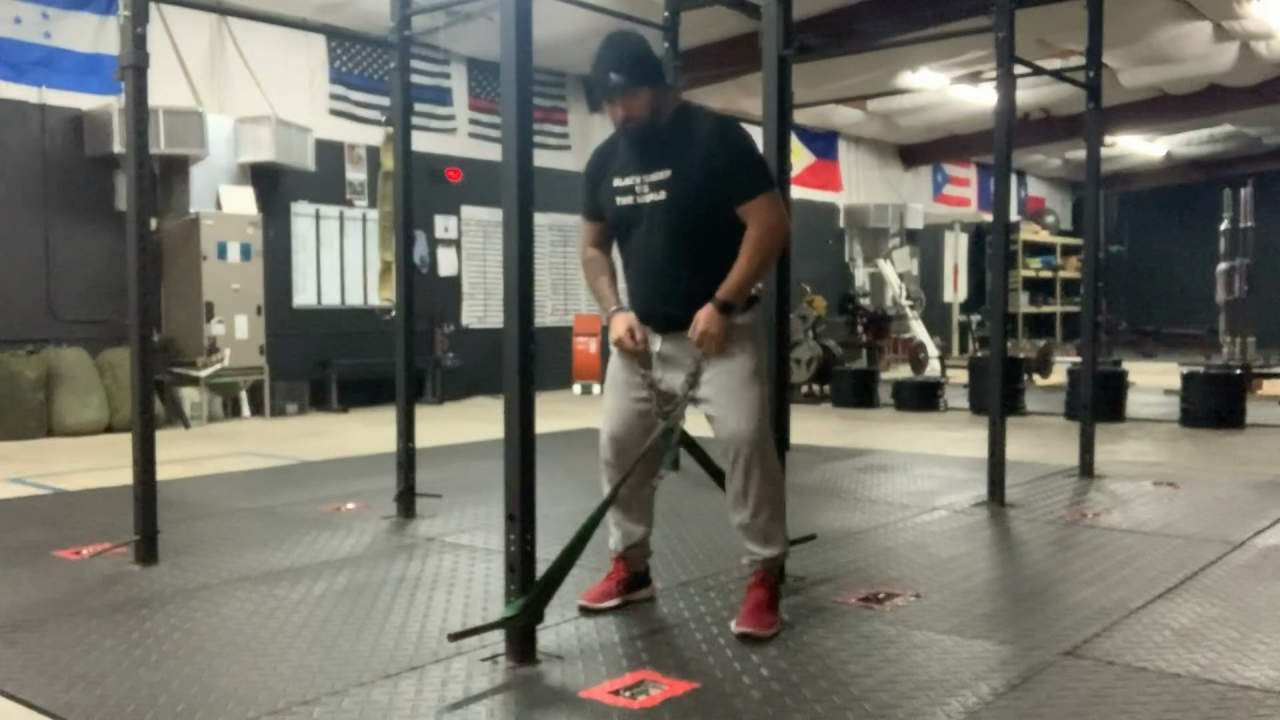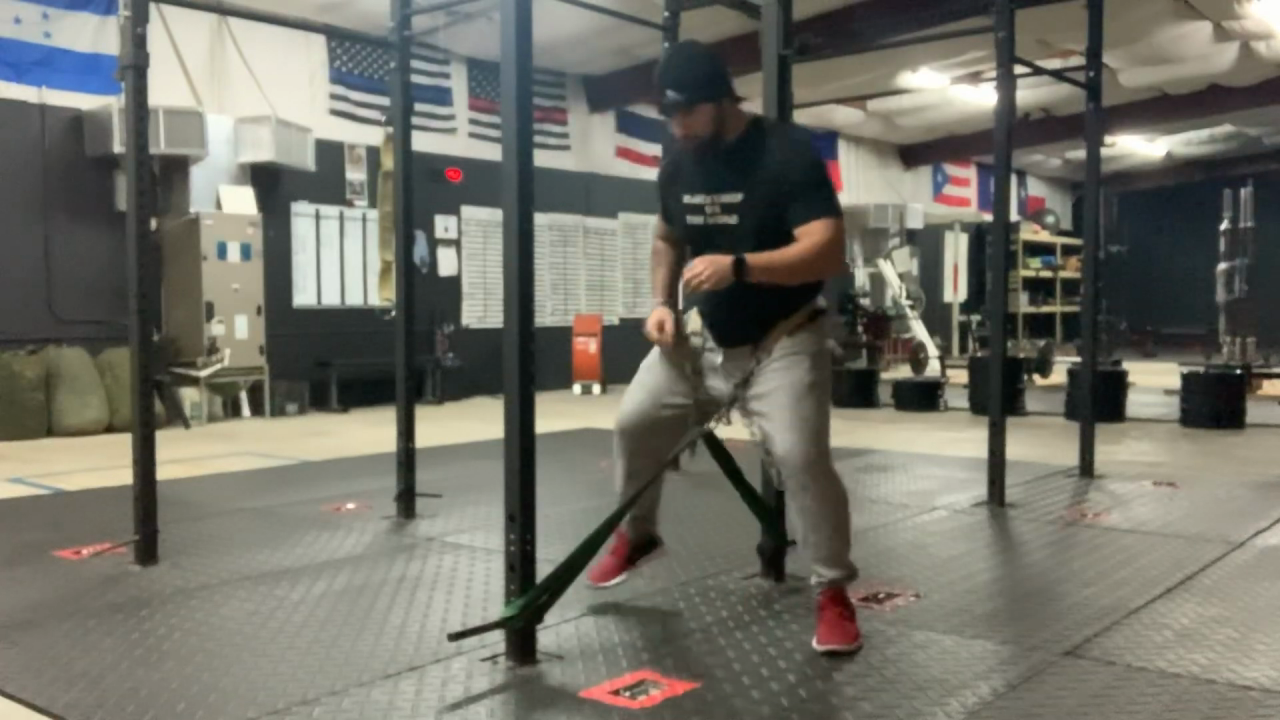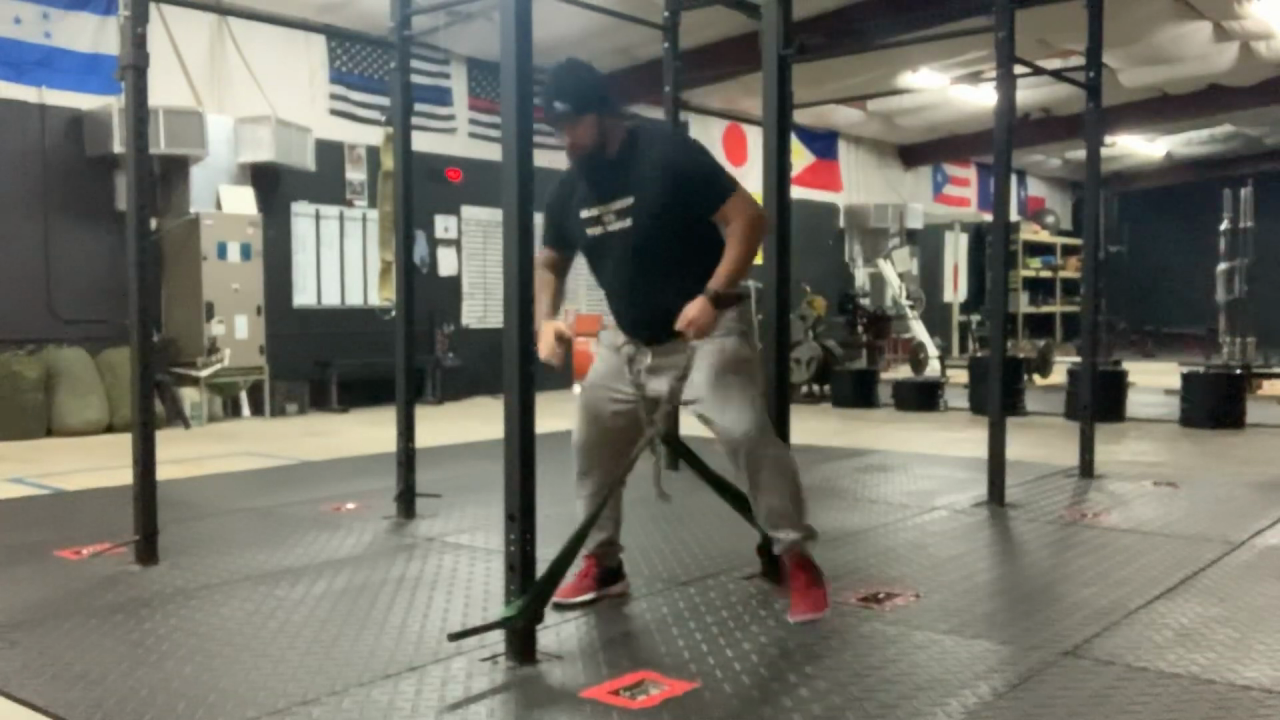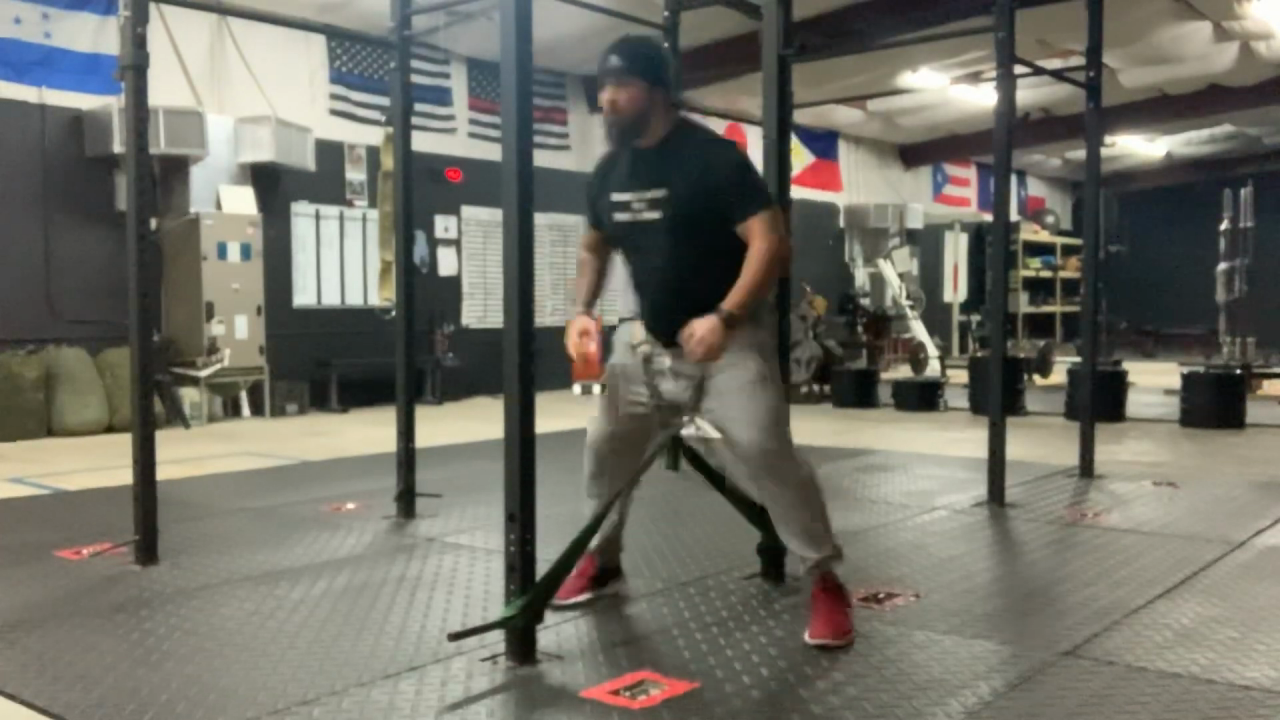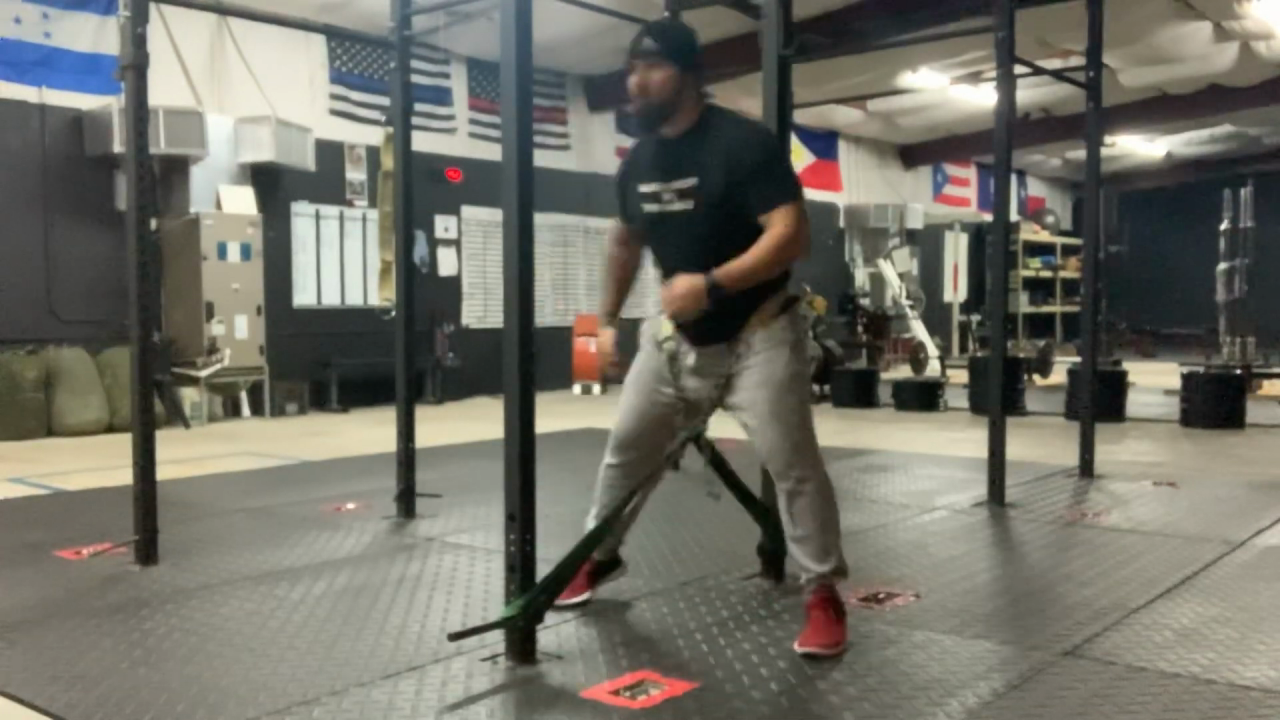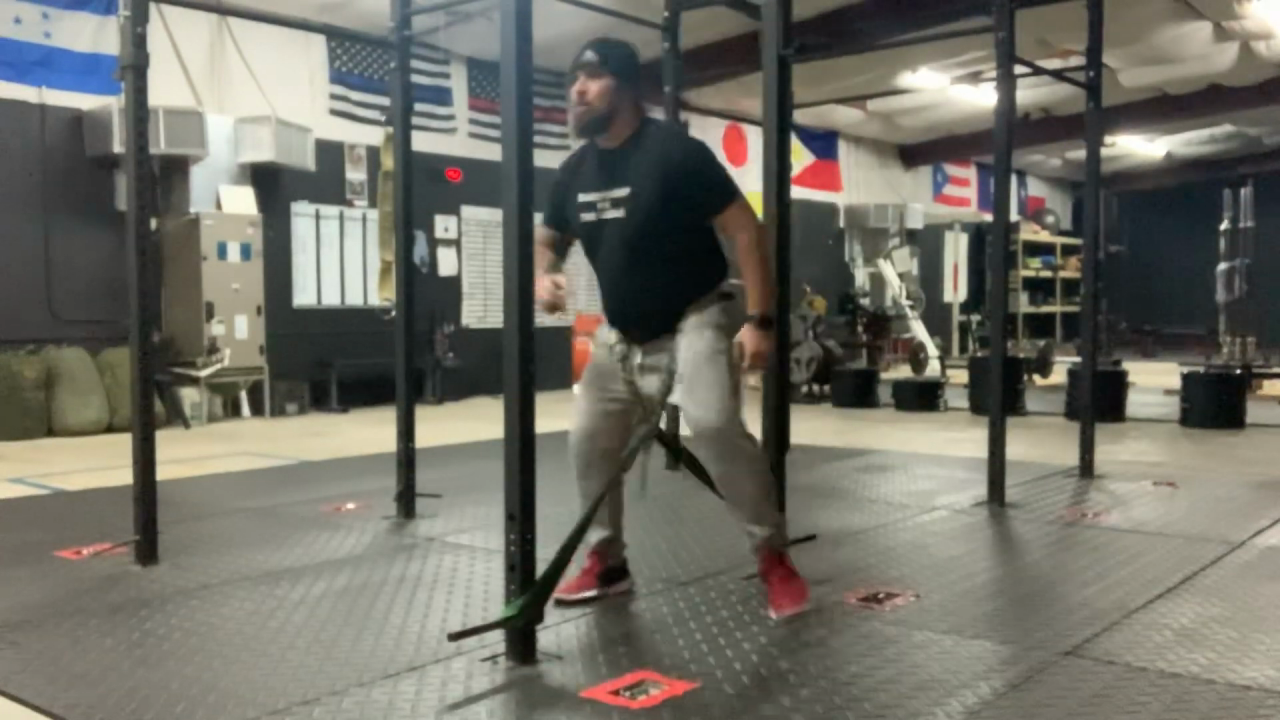
dt=0.7s
person 1, frame 1
left shoulder: (717, 138)
right shoulder: (605, 160)
left elbow: (770, 224)
right elbow: (593, 245)
left wrist: (723, 304)
right wrist: (613, 311)
left hip: (721, 328)
right hip: (644, 333)
left knee: (748, 443)
right knee: (619, 448)
left ankle: (763, 576)
right ankle: (630, 567)
person 1, frame 2
left shoulder: (790, 155)
right shoulder: (677, 164)
left elbow: (827, 253)
right elbow: (667, 239)
left wrist: (737, 266)
right wrist: (662, 303)
left hip: (783, 339)
right hip: (704, 334)
left knee: (801, 460)
right knee: (635, 423)
left ankle: (832, 592)
right ankle: (637, 535)
person 1, frame 3
left shoulder: (671, 155)
right shoulder: (569, 186)
left elbow: (747, 219)
right elbow: (549, 265)
left wrist: (714, 297)
right wrist: (547, 320)
left hip: (704, 328)
right hip: (628, 340)
left knee: (748, 435)
right knee: (592, 448)
left ankle: (798, 560)
right ankle: (604, 565)
person 1, frame 4
left shoulder: (713, 157)
right shoulder: (609, 170)
left elbow: (768, 242)
right elbow: (594, 247)
left wrist: (724, 317)
right wrist: (583, 311)
left hip: (726, 335)
right hip: (650, 337)
left knee: (765, 451)
right knee: (605, 447)
left ankle: (825, 581)
right ankle: (601, 563)
person 1, frame 5
left shoulder: (745, 143)
right shoulder: (637, 160)
left elbow: (791, 235)
right elbow: (625, 242)
left wrist: (710, 285)
right wrist: (606, 318)
left hip: (756, 332)
right hip: (675, 335)
left knee: (789, 456)
right knee: (628, 441)
left ankle: (823, 593)
right ankle: (601, 558)
person 1, frame 6
left shoulder: (677, 153)
right shoulder: (575, 172)
left elbow: (745, 229)
right elbow: (547, 241)
left wrist: (759, 320)
right wrist: (544, 277)
left hip: (696, 321)
right hip: (624, 334)
left knee: (713, 425)
right knee: (591, 443)
left ankle: (771, 552)
right ankle: (607, 561)
